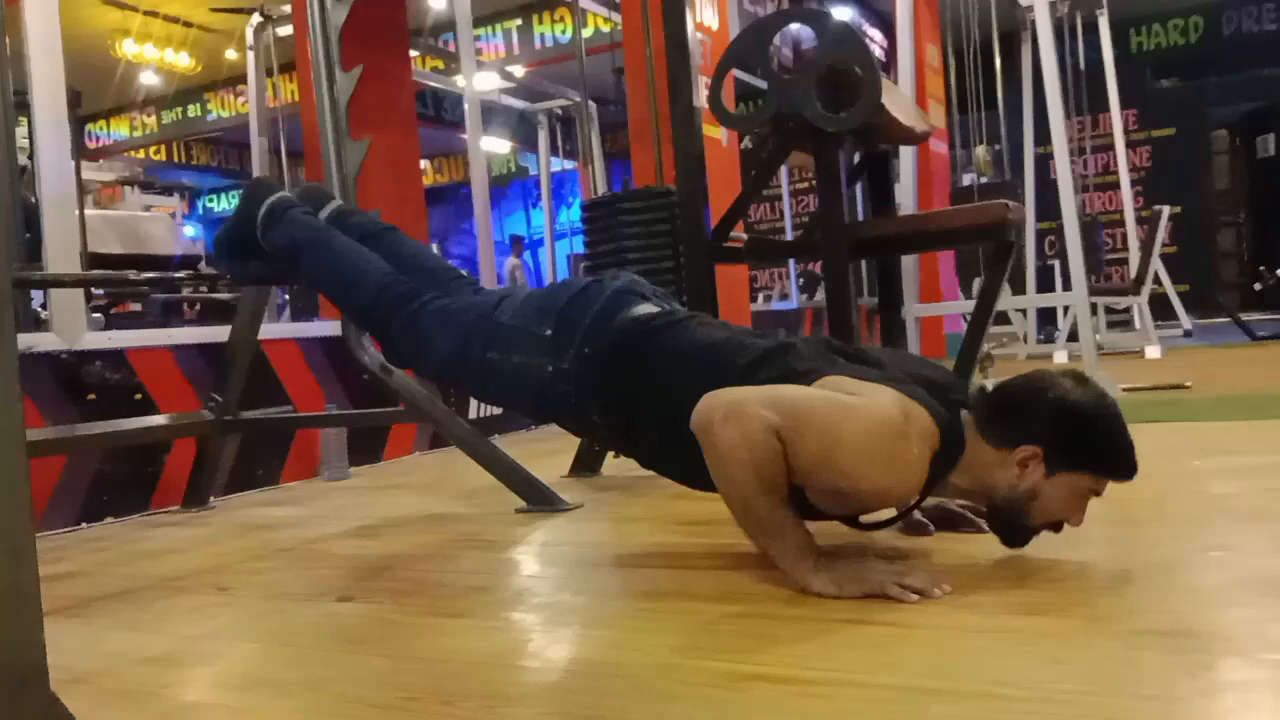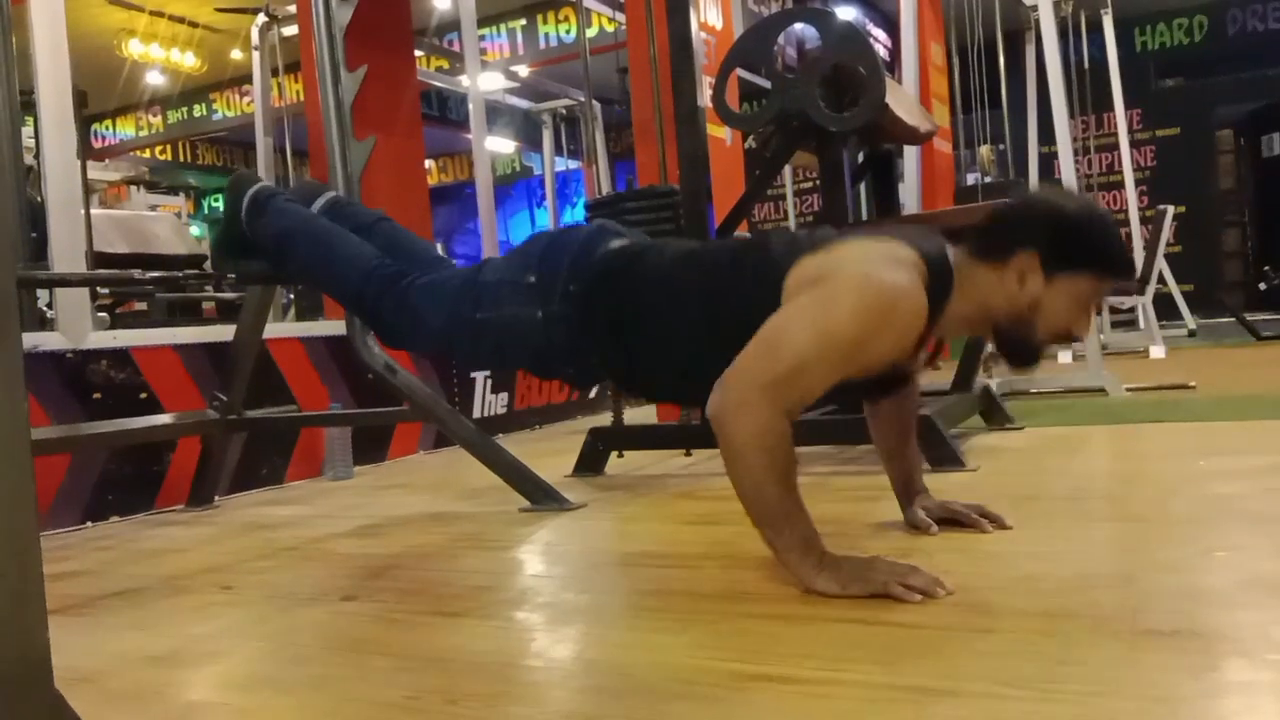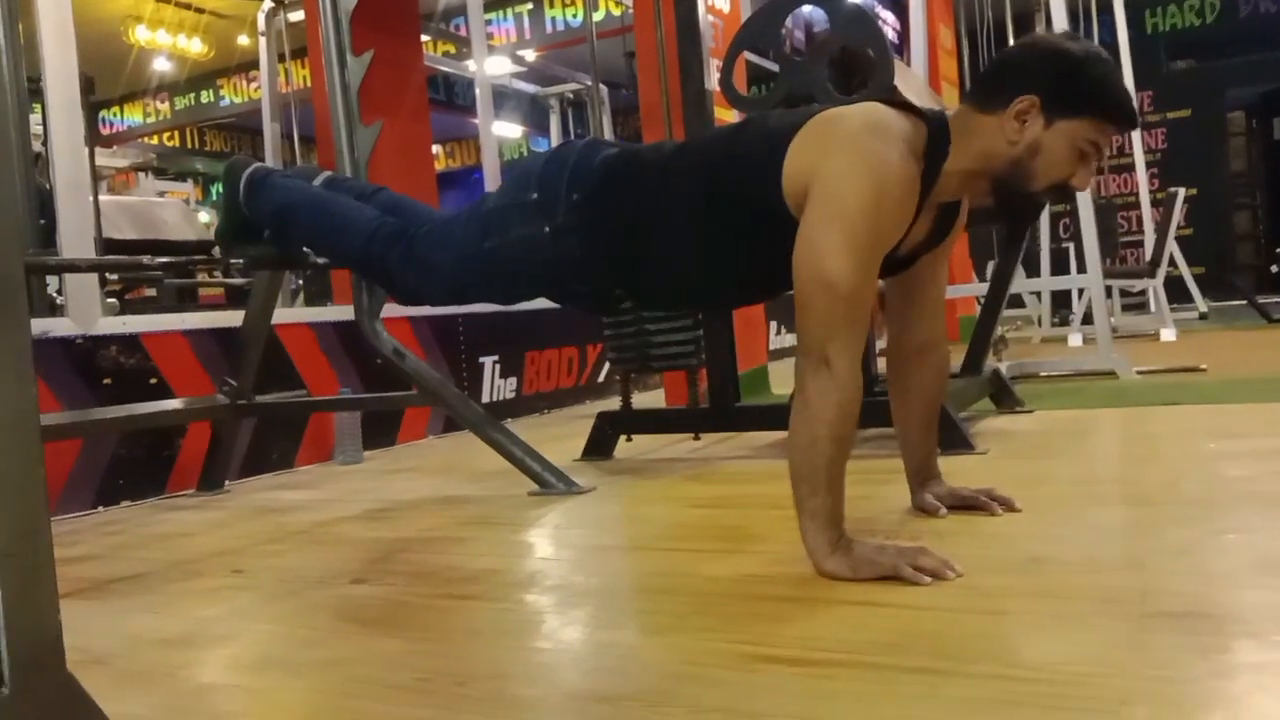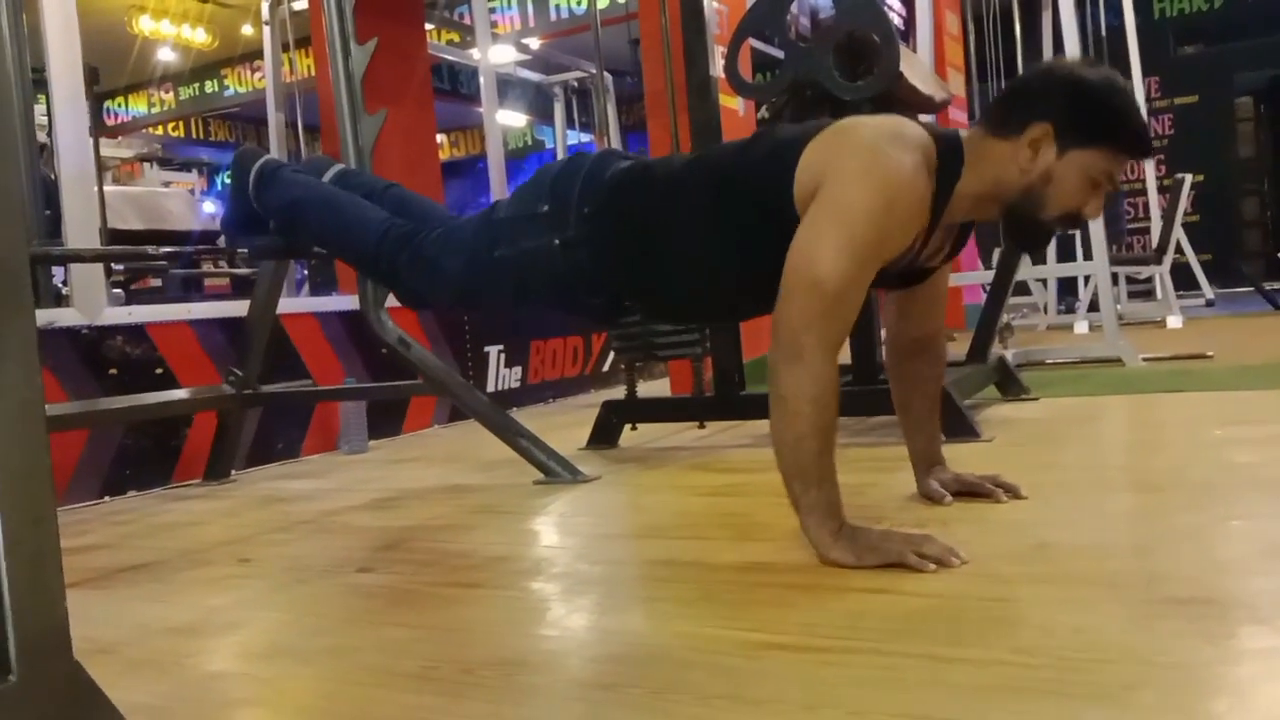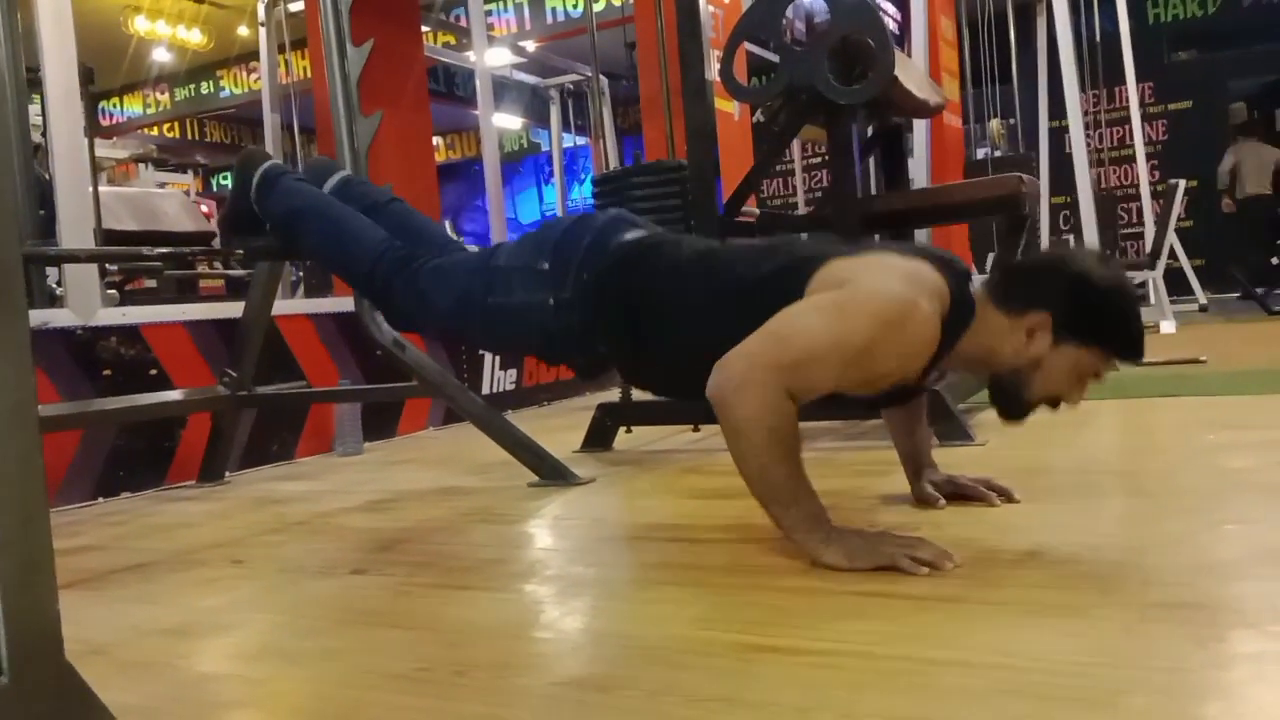
dt=0.5s
person 1, frame 1
left shoulder: (952, 407)
right shoulder: (897, 450)
right elbow: (727, 418)
left wrist: (904, 509)
right wrist: (809, 563)
left hip: (643, 325)
right hip: (592, 354)
left knee: (454, 300)
right knee: (412, 320)
left ankle: (323, 213)
right ankle: (273, 220)
person 1, frame 2
left shoulder: (937, 276)
right shoulder: (891, 295)
left elbow: (887, 379)
right elbow: (742, 403)
left wrist: (913, 497)
right wrist: (814, 564)
left hip: (631, 282)
right hip: (581, 301)
left knee: (437, 285)
right knee: (403, 303)
left ankle: (321, 208)
right ankle: (264, 213)
person 1, frame 3
left shoulder: (945, 189)
right shoulder: (877, 163)
left elbow: (918, 340)
right elbow: (828, 360)
left wrist: (923, 480)
right wrist: (829, 545)
left hip: (623, 244)
right hip: (578, 216)
left knee: (423, 252)
right knee: (407, 262)
left ankle: (319, 184)
right ankle: (262, 193)
person 1, frame 4
left shoulder: (954, 203)
right shoulder: (890, 178)
left elbow: (917, 337)
right elbow: (801, 352)
left wrist: (930, 467)
right wrist: (830, 534)
left hip: (630, 249)
right hip: (589, 227)
left knee: (433, 248)
right knee: (415, 264)
left ankle: (330, 178)
right ankle: (269, 185)
person 1, frame 5
left shoulder: (953, 304)
right shoulder: (906, 317)
right elbow: (741, 382)
left wrist: (922, 471)
right wrist: (820, 537)
left hip: (640, 269)
right hip: (592, 285)
left knee: (443, 270)
right knee: (413, 285)
left ankle: (332, 185)
right ankle: (271, 189)
